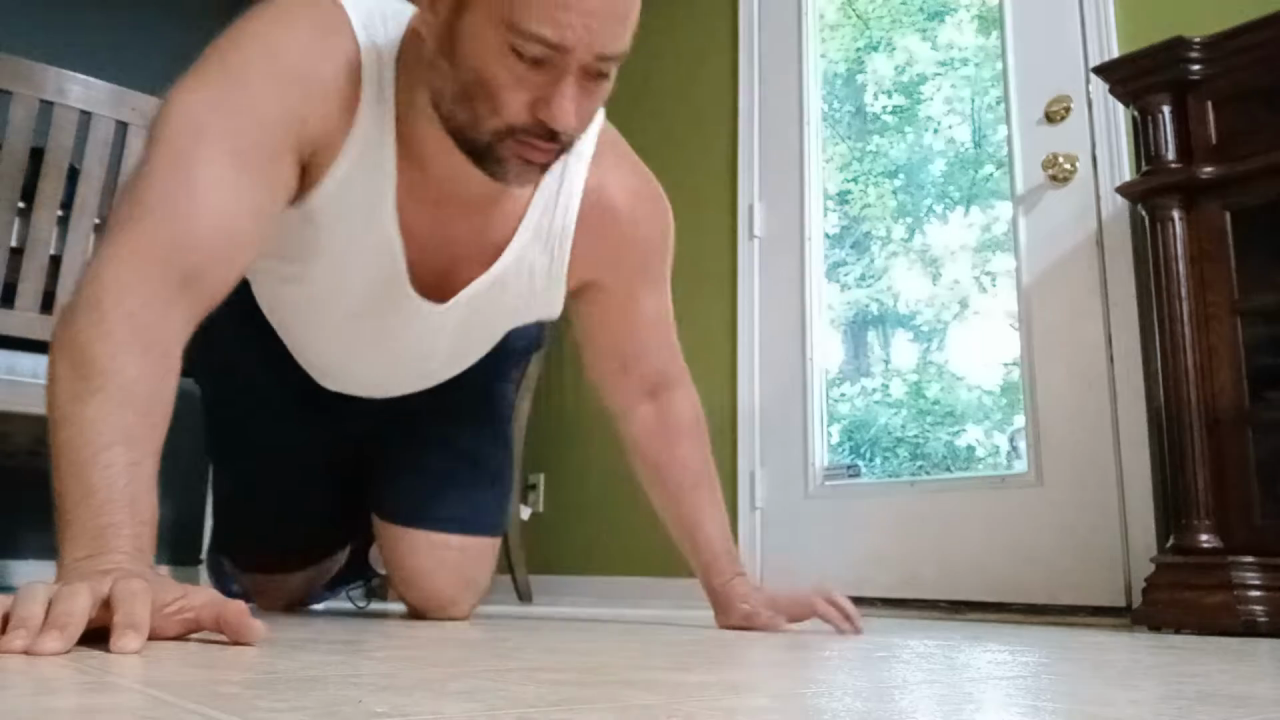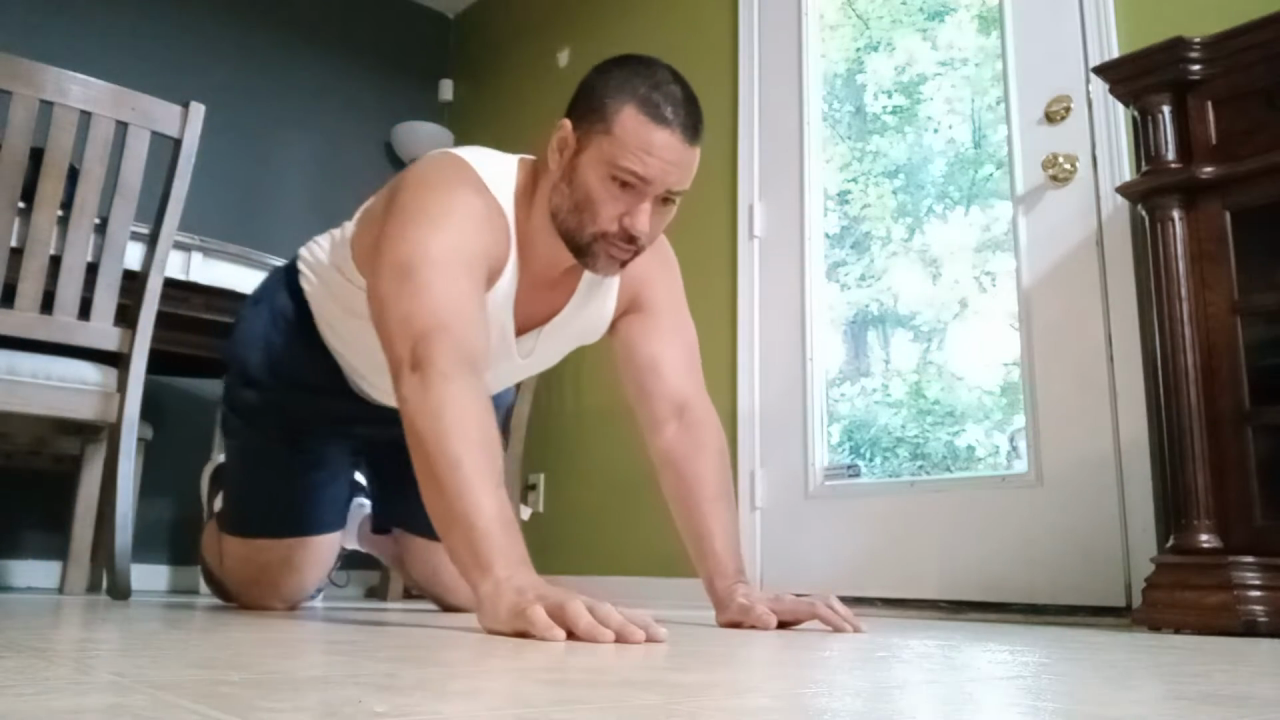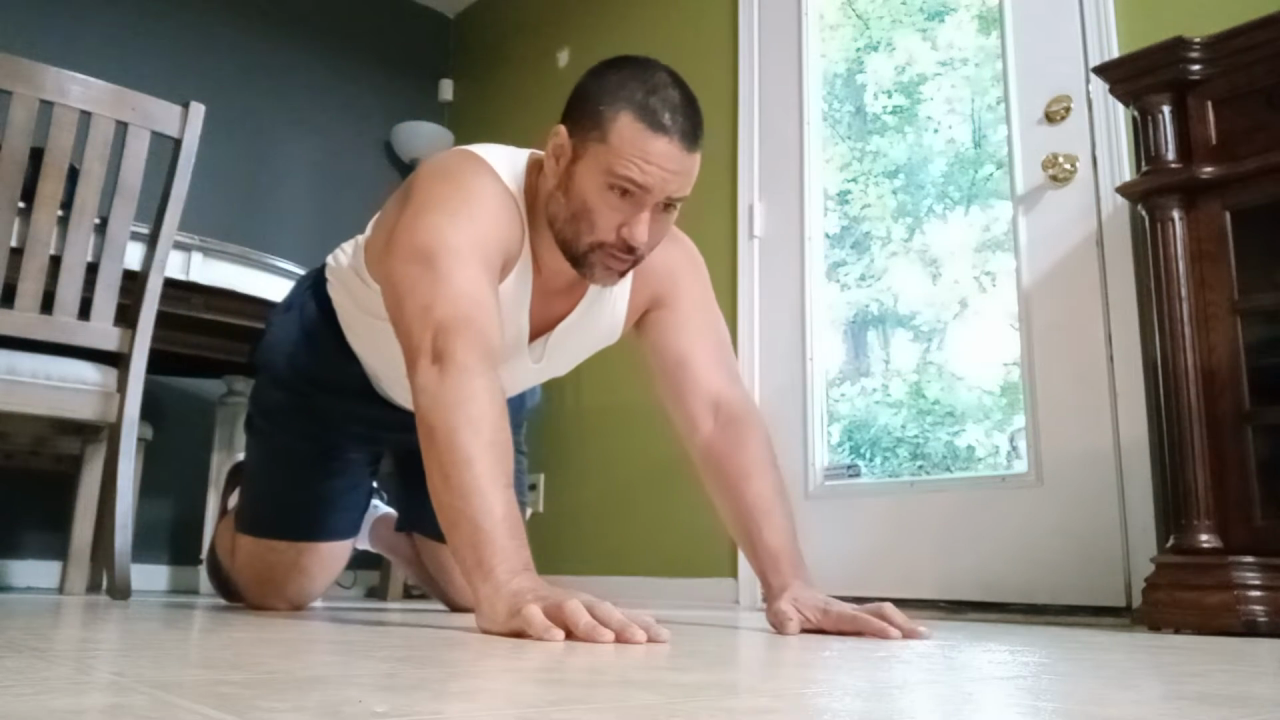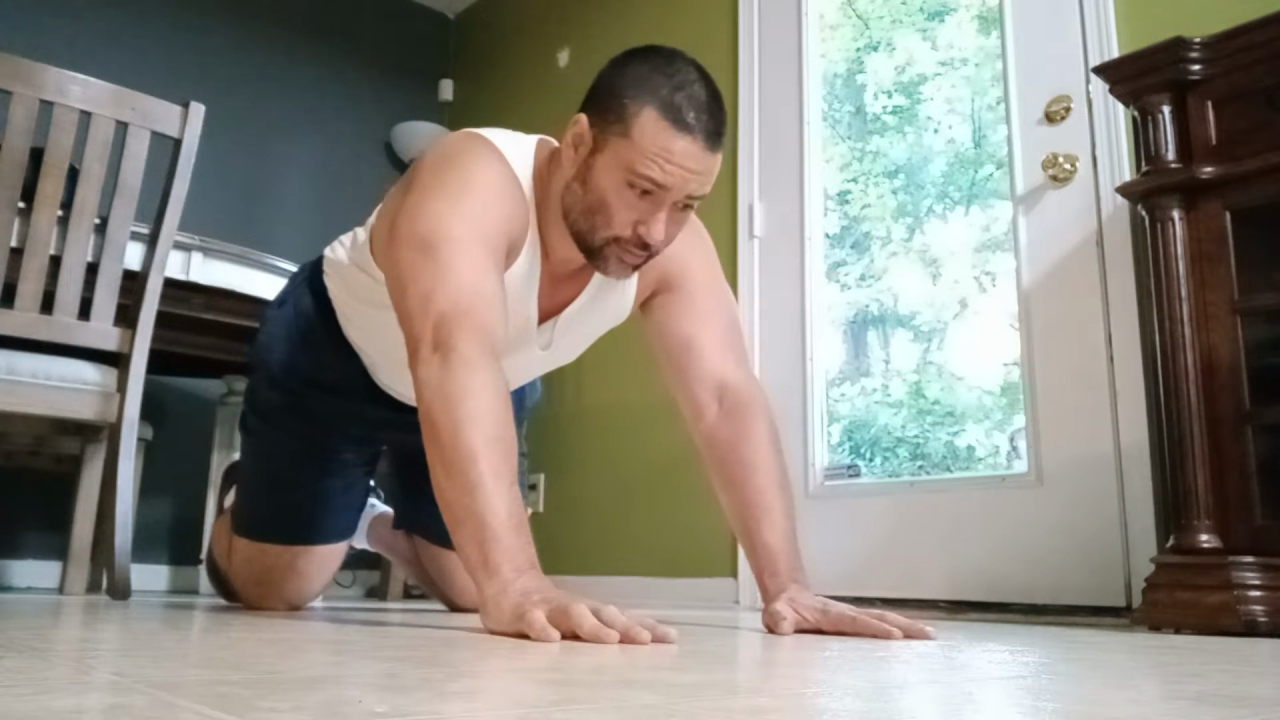
dt=1s
person 1, frame 1
left shoulder: (616, 206)
left elbow: (653, 397)
right elbow: (143, 293)
left wrist: (729, 585)
right wrist: (107, 564)
left hip: (457, 375)
right hip: (280, 349)
left knee: (442, 597)
right knee: (274, 586)
left ankle: (376, 535)
right ankle: (341, 543)
person 1, frame 2
left shoulder: (645, 266)
right shoulder: (454, 203)
left elbow: (680, 418)
right elbow: (436, 379)
left wrist: (731, 589)
right wrist: (510, 585)
right hip: (308, 351)
left knee: (463, 589)
right knee: (273, 590)
left ankle: (375, 526)
right ankle: (234, 502)
person 1, frame 3
left shoulder: (666, 266)
right shoulder: (465, 199)
left elbow: (721, 416)
right elbow: (452, 371)
left wrist: (788, 586)
right wrist: (510, 585)
left hip: (482, 392)
right hip: (335, 358)
left knee: (469, 588)
right knee: (279, 588)
left ankle: (402, 529)
right ankle: (247, 498)
person 1, frame 4
left shoulder: (675, 248)
right shoulder: (473, 182)
left elbow: (727, 400)
right elbow: (454, 363)
left wrist: (786, 586)
right wrist: (517, 585)
left hip: (474, 389)
right hip: (331, 352)
left knee: (471, 592)
right knee: (279, 590)
left ankle: (378, 527)
right ankle: (243, 504)
